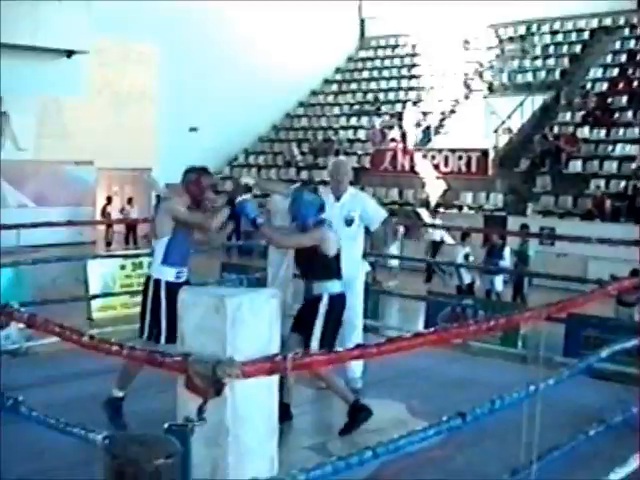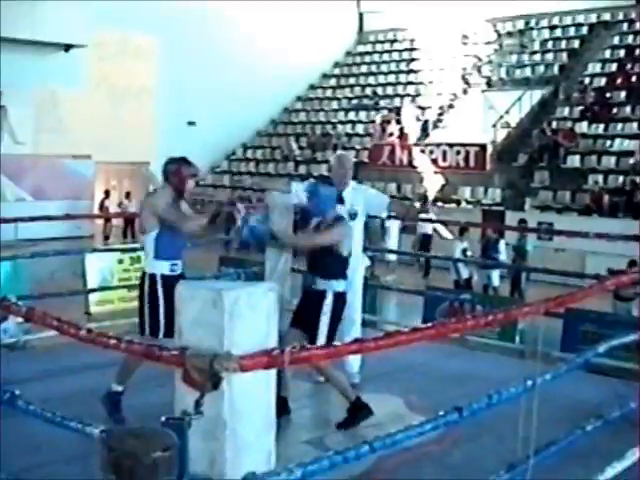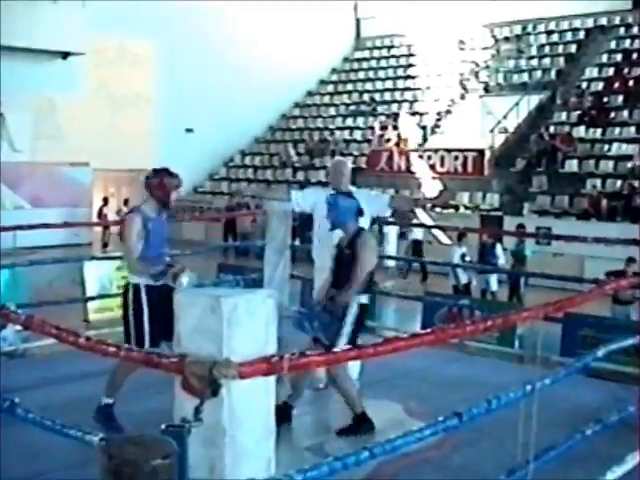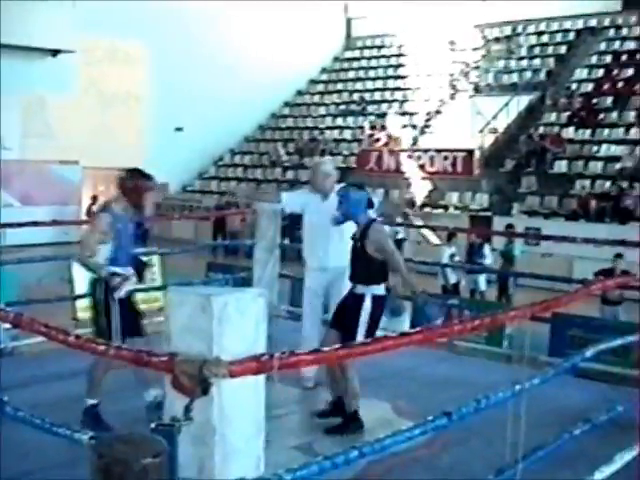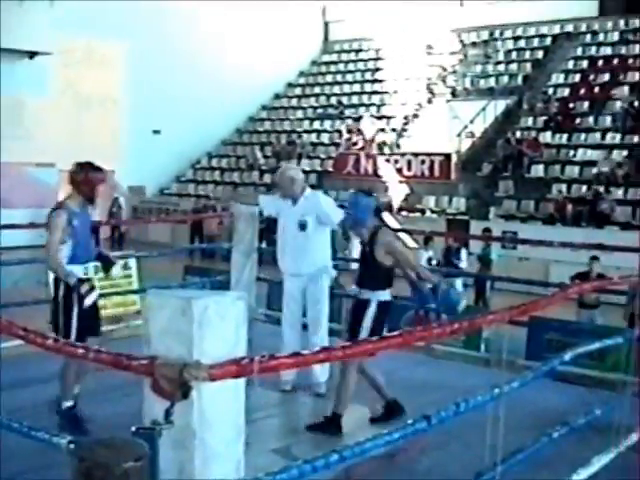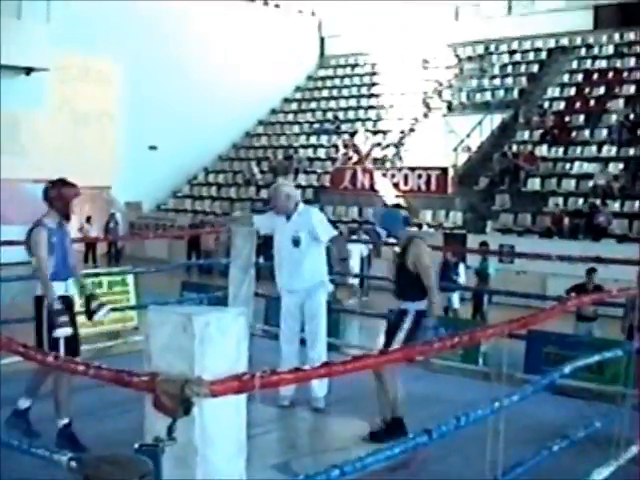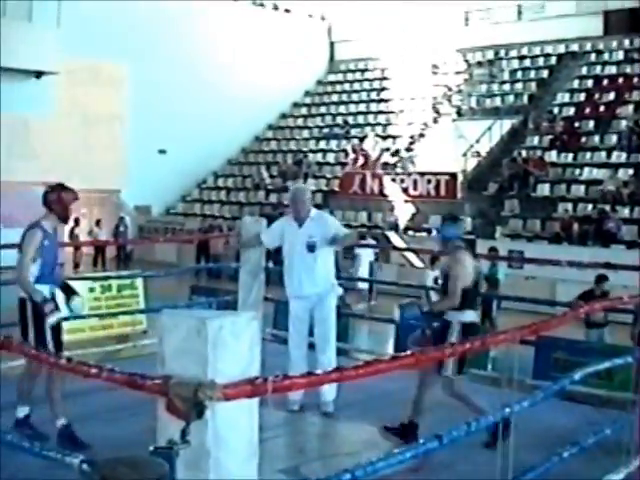
dt=0.2s
person 1, frame 1
left shoulder: (188, 211)
right shoulder: (170, 207)
left elbow: (217, 233)
right elbow: (211, 225)
left hip: (180, 284)
right hip: (161, 285)
right knee: (149, 348)
right ankle: (115, 399)
person 1, frame 2
left shoulder: (175, 204)
right shoulder: (154, 202)
left elbow: (191, 227)
right elbow: (186, 225)
left wrist: (221, 218)
right wrist: (217, 215)
left hip: (175, 277)
right hip: (157, 280)
right ankle: (114, 393)
person 1, frame 3
left shoulder: (162, 216)
right shoulder: (135, 219)
right elbow: (133, 264)
left wrist: (171, 269)
right wrist: (163, 271)
left hip: (161, 289)
right hip: (141, 291)
right ankle: (105, 407)
person 1, frame 4
left shoulder: (129, 215)
right shoulder: (105, 217)
right elbow: (84, 256)
left wrist: (136, 261)
right wrist: (108, 275)
left hip: (124, 286)
right hip: (108, 287)
left knee: (137, 344)
left ankle: (154, 399)
right ankle: (90, 409)
person 1, frame 5
left shoulder: (85, 209)
right shoulder: (62, 215)
right elbow: (52, 259)
left wrist: (100, 256)
right wrist: (74, 283)
left hip: (86, 284)
right hip: (70, 286)
left knee: (85, 345)
left ankle: (67, 397)
right ankle: (67, 410)
person 1, frame 6
left shoulder: (63, 227)
right shoulder: (41, 232)
right elbow: (43, 274)
left wrist: (86, 294)
right wrist: (55, 310)
left hip: (65, 297)
right hip: (50, 302)
left ankle: (20, 412)
right ankle: (64, 429)
person 1, frame 7
left shoulder: (52, 232)
right shoulder: (36, 233)
right elbow: (22, 276)
left wrist: (64, 286)
right wrist: (40, 301)
left hip: (48, 301)
right hip: (34, 303)
left knee: (36, 363)
left ankle: (22, 419)
right ankle: (63, 429)
person 2, frame 1
left shoulder: (322, 231)
right shoulder: (305, 230)
left elbow: (282, 241)
right elbow: (280, 236)
left wrist: (256, 219)
left hip: (328, 299)
right hip: (315, 298)
left knee: (315, 364)
right knee: (290, 351)
left ankle: (357, 407)
right ankle: (283, 408)
person 2, frame 2
left shoulder: (340, 229)
right shoulder: (318, 225)
left elbow: (303, 243)
right elbow: (299, 242)
left wrist: (271, 233)
right wrist: (275, 235)
left hip: (331, 296)
right hip: (314, 291)
left knee: (319, 358)
right knee: (289, 346)
left ankle: (358, 406)
right ankle: (282, 402)
person 2, frame 3
left shoulder: (365, 241)
right shoulder: (345, 240)
left elbow: (357, 284)
left wrist: (332, 312)
right wrist: (319, 306)
left hip: (350, 308)
right hip: (334, 304)
left knee: (334, 366)
left ankle: (362, 419)
right ankle: (286, 408)
person 2, frame 4
left shoulder: (375, 232)
right shoulder: (360, 230)
left elbow: (398, 265)
left wrist: (418, 294)
left hip: (367, 300)
right hip: (355, 295)
left knee: (344, 358)
right knee: (327, 348)
left ankle: (352, 418)
right ankle: (339, 402)
person 2, frame 5
left shoulder: (385, 238)
right shoulder: (367, 234)
left elbow: (414, 265)
right elbow: (401, 266)
left wrist: (437, 286)
right wrist: (414, 280)
left hip: (375, 305)
right hip: (365, 301)
left knee: (350, 361)
right knee: (356, 360)
left ankle: (334, 421)
right ankle: (392, 405)
person 2, frame 6
left shoulder: (416, 247)
right shoulder: (405, 245)
left elbow: (431, 287)
left wrist: (429, 320)
left hip: (414, 314)
right hip: (405, 311)
left knee: (381, 366)
right knee: (387, 367)
left ankle: (389, 425)
right ankle: (396, 423)
person 2, frame 7
left shoulder: (457, 258)
right shoulder: (460, 256)
left elbow: (453, 299)
left wrist: (426, 313)
left hip: (459, 325)
right hip: (453, 322)
left knee: (450, 384)
right knee: (427, 372)
left ankle: (496, 423)
right ankle: (411, 426)
person 3, frame 1
left shoulder: (358, 199)
right shoulder: (317, 195)
left elbow: (383, 222)
left wrist: (387, 239)
left hip: (351, 271)
left knee: (352, 321)
left ankle: (354, 374)
person 3, frame 2
left shoulder: (363, 193)
left elbow: (391, 204)
left wrist: (414, 211)
left hip: (352, 265)
left knee: (352, 315)
left ankle: (352, 369)
person 3, frame 3
left shoulder: (364, 197)
right shoulder: (318, 195)
left elbow: (395, 203)
right elbow: (286, 196)
left wrist: (414, 207)
right wrist: (259, 194)
right hip: (325, 270)
left ankle: (352, 374)
right ankle: (321, 372)
person 3, frame 4
right shoulder: (304, 196)
right elbow: (276, 197)
right wrist: (245, 195)
left hip: (341, 269)
right hip: (315, 269)
right knee: (311, 320)
right ankle: (308, 372)
person 3, frame 5
left shoulder: (318, 200)
right shoulder: (280, 201)
left elbow: (342, 220)
right elbow: (255, 200)
left hip: (316, 273)
right hip: (292, 274)
left knee: (318, 325)
right knee: (290, 324)
left ankle: (320, 379)
right ankle: (287, 375)
person 3, frame 6
left shoulder: (312, 216)
right shoulder: (276, 218)
left elbow: (333, 238)
right elbow: (252, 221)
left wrist: (341, 258)
left hip: (313, 288)
right hip: (289, 290)
left knee: (316, 341)
right knee: (287, 340)
left ankle: (318, 394)
right ankle: (286, 391)
person 3, frame 7
left shoulder: (325, 221)
right shoulder: (284, 224)
left elbow: (350, 236)
right elbow: (261, 239)
left wrist: (340, 240)
right wrist: (237, 246)
left hip: (323, 293)
right hip: (297, 295)
left knee: (325, 345)
right knee: (296, 345)
left ankle: (327, 398)
right ankle: (295, 395)
